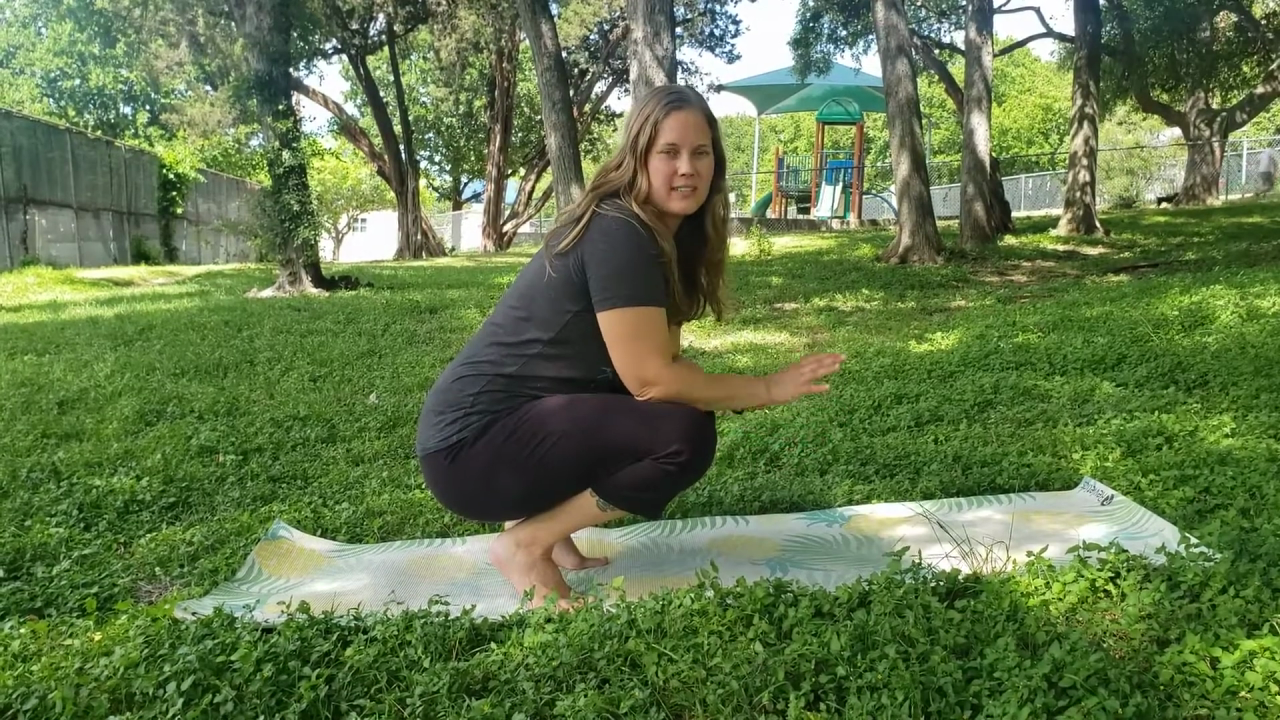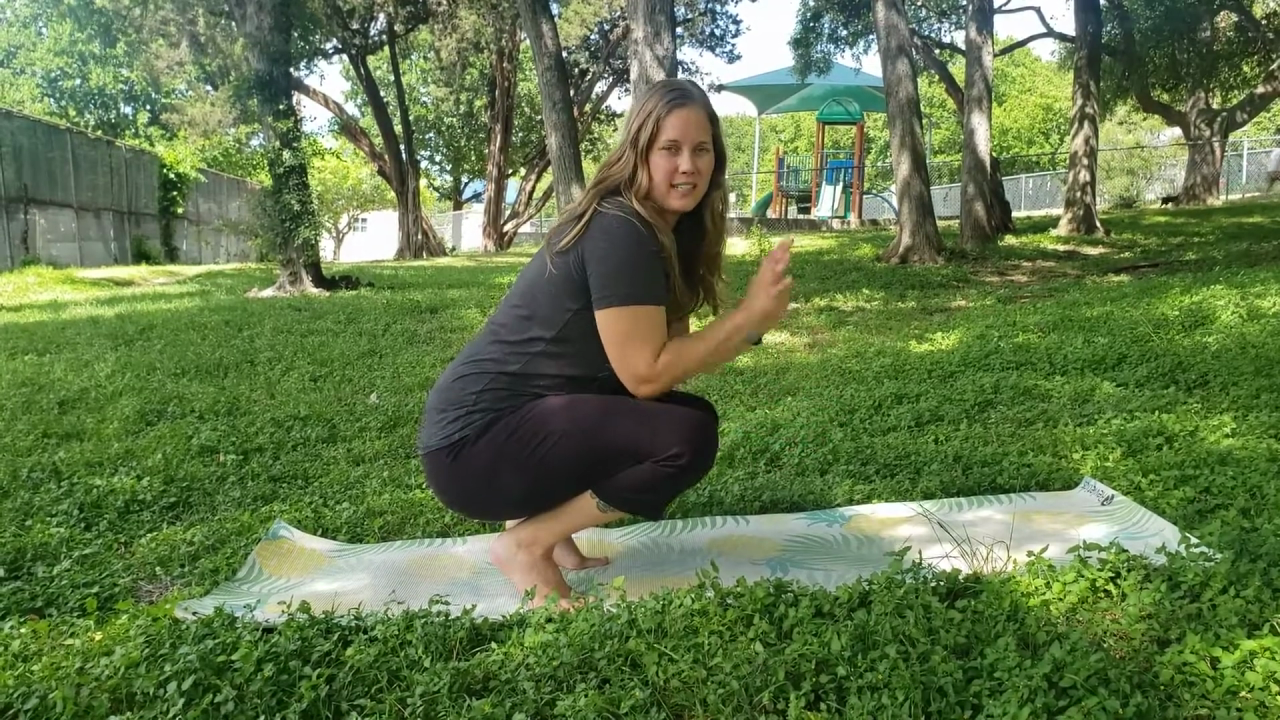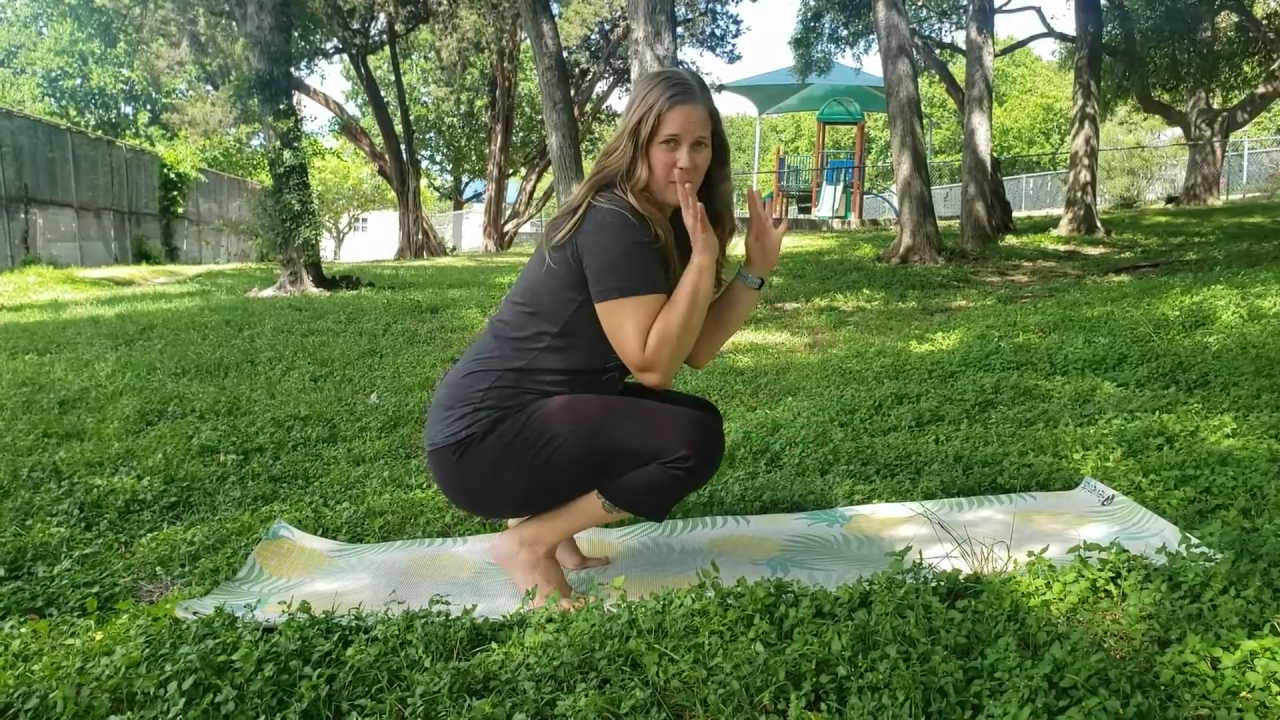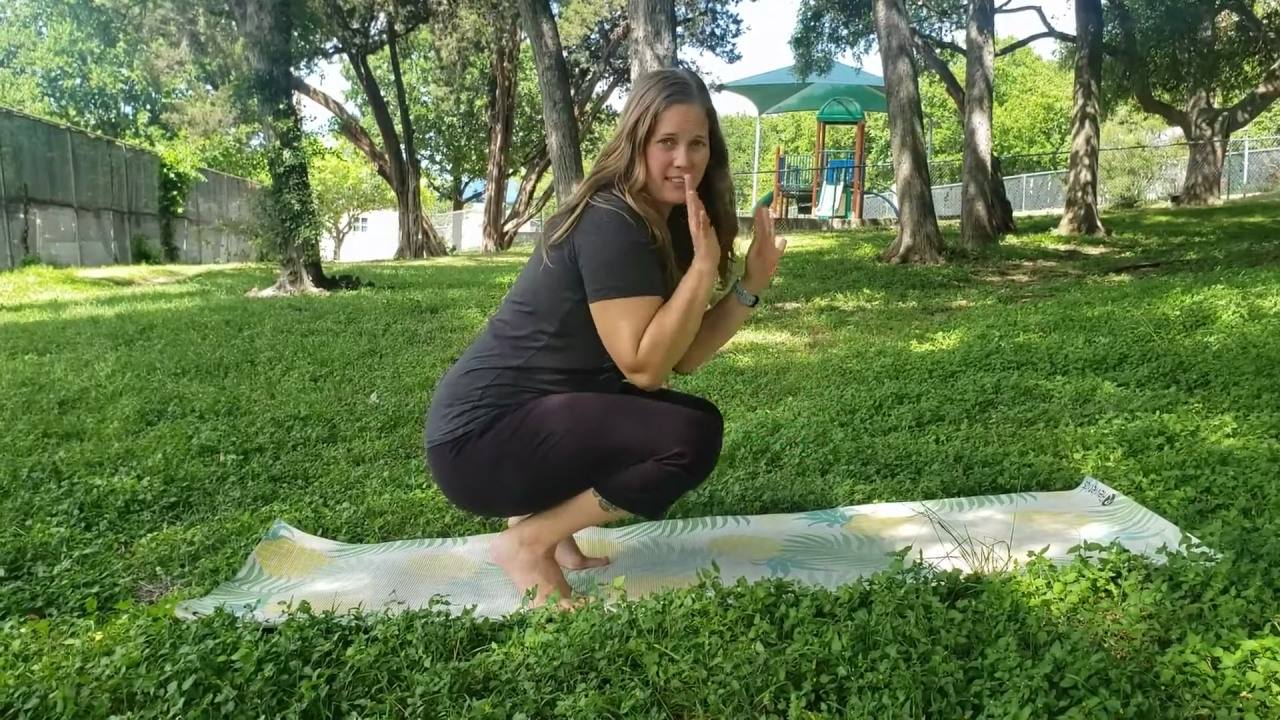
dt=0.2s
person 1, frame 1
left shoulder: (666, 235)
right shoulder: (618, 234)
left elbow: (662, 363)
right elbow: (652, 377)
left wrist: (747, 390)
right wrist: (763, 391)
left hip: (528, 420)
right hip: (474, 446)
left knee: (687, 411)
right knee: (684, 438)
left ankle: (540, 516)
right ankle: (524, 544)
person 1, frame 2
left shoulder: (670, 231)
right shoulder: (619, 231)
left elbow: (673, 357)
right elbow: (647, 375)
left wrist: (754, 320)
right wrist: (748, 317)
left hip: (532, 418)
right hip: (475, 442)
left knee: (691, 415)
right knee: (687, 439)
left ankle: (540, 516)
right ankle: (526, 544)
person 1, frame 3
left shoulder: (663, 223)
right shoulder: (613, 224)
left elbow: (695, 349)
right elbow: (652, 365)
left wrist: (754, 269)
right wrist: (703, 260)
left hip: (537, 416)
right hip: (481, 439)
left knee: (697, 417)
right knee: (694, 441)
left ankle: (543, 518)
right ankle: (528, 544)
person 1, frame 4
left shoulder: (664, 224)
right shoulder: (610, 224)
left elbow: (683, 355)
right elbow: (644, 366)
left wrist: (752, 282)
right wrist: (705, 265)
left hip: (536, 415)
right hip: (479, 437)
left knee: (697, 419)
right knee: (689, 439)
left ankle: (542, 516)
right ankle: (527, 543)
